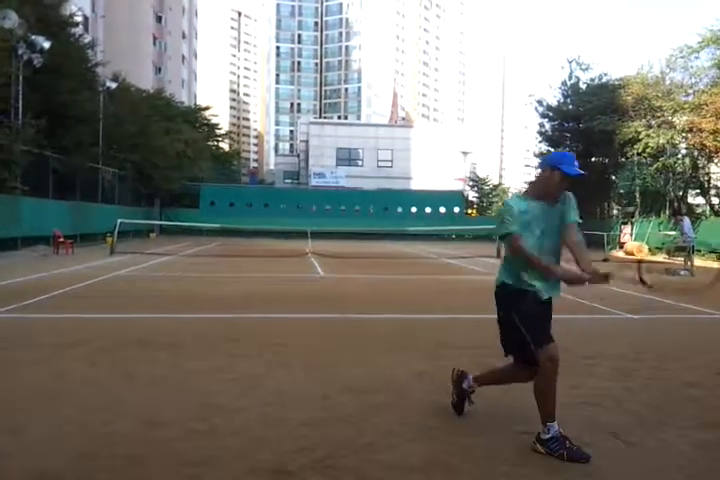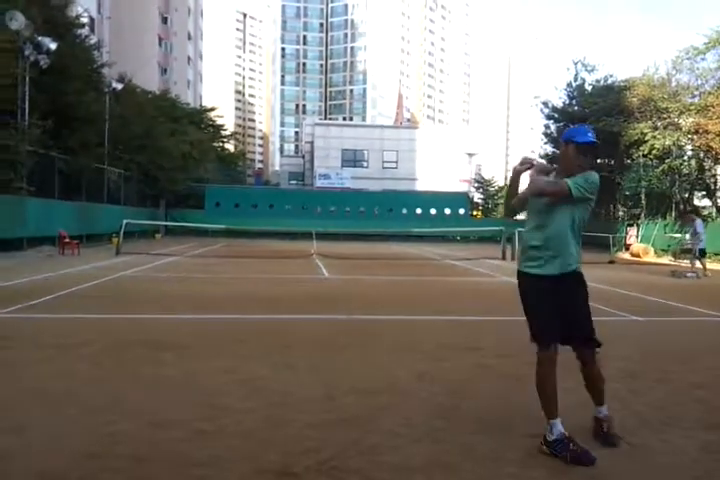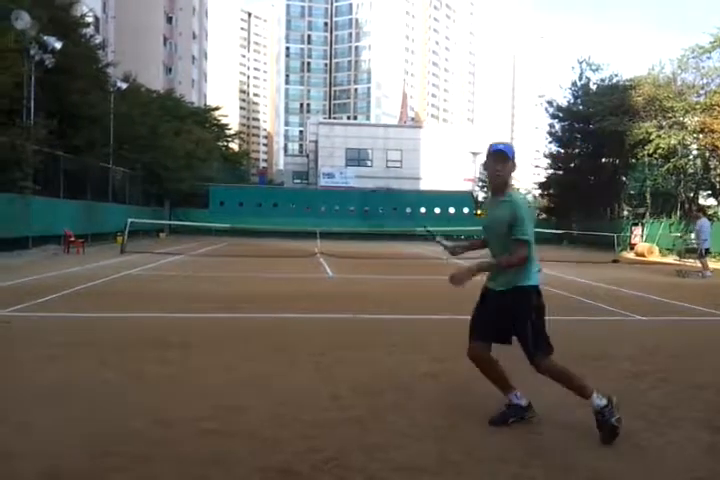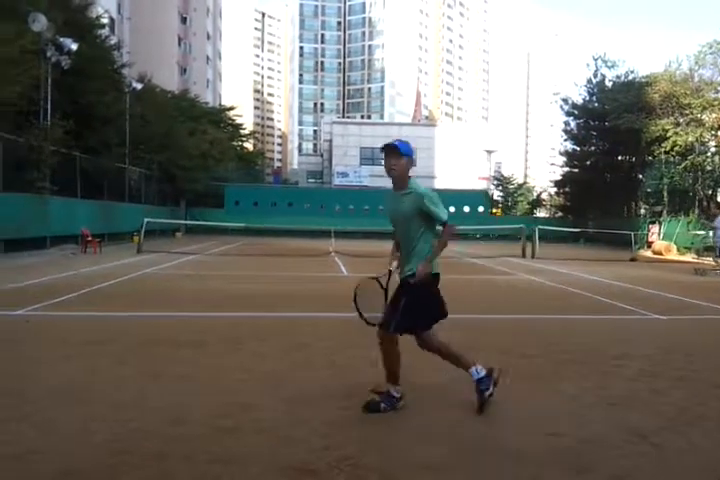
dt=0.4s
person 1, frame 1
left shoulder: (566, 201)
right shoulder: (512, 207)
left elbow: (572, 236)
right elbow: (520, 253)
left wrist: (586, 266)
right wrist: (558, 273)
left hip: (543, 294)
right hip: (515, 291)
left knee: (528, 368)
right knee: (549, 357)
left ankle: (465, 382)
right ankle: (549, 435)
person 1, frame 2
left shoulder: (589, 181)
right shoulder: (545, 178)
left elbow: (543, 188)
right elbow: (511, 209)
left wrist: (538, 170)
right wrist: (517, 173)
left hip: (568, 275)
right hip: (533, 275)
left knee: (587, 353)
right knee: (547, 352)
left ankle: (602, 416)
right ankle: (554, 435)
person 1, frame 3
left shoulder: (517, 204)
right shoulder: (490, 201)
left elbow: (522, 255)
left wrist: (474, 270)
right wrist: (465, 247)
left hip: (522, 289)
right hip: (496, 287)
left knee: (542, 362)
right knee: (477, 351)
left ankle: (602, 406)
right ankle: (518, 402)
person 1, frame 4
left shoulder: (422, 194)
right shoulder: (393, 197)
left elbow: (448, 228)
left wrist: (428, 262)
right wrist: (395, 251)
left hip: (420, 275)
right hip: (410, 273)
left knee: (387, 334)
right knee: (425, 338)
left ankle: (393, 393)
right ankle: (479, 374)
